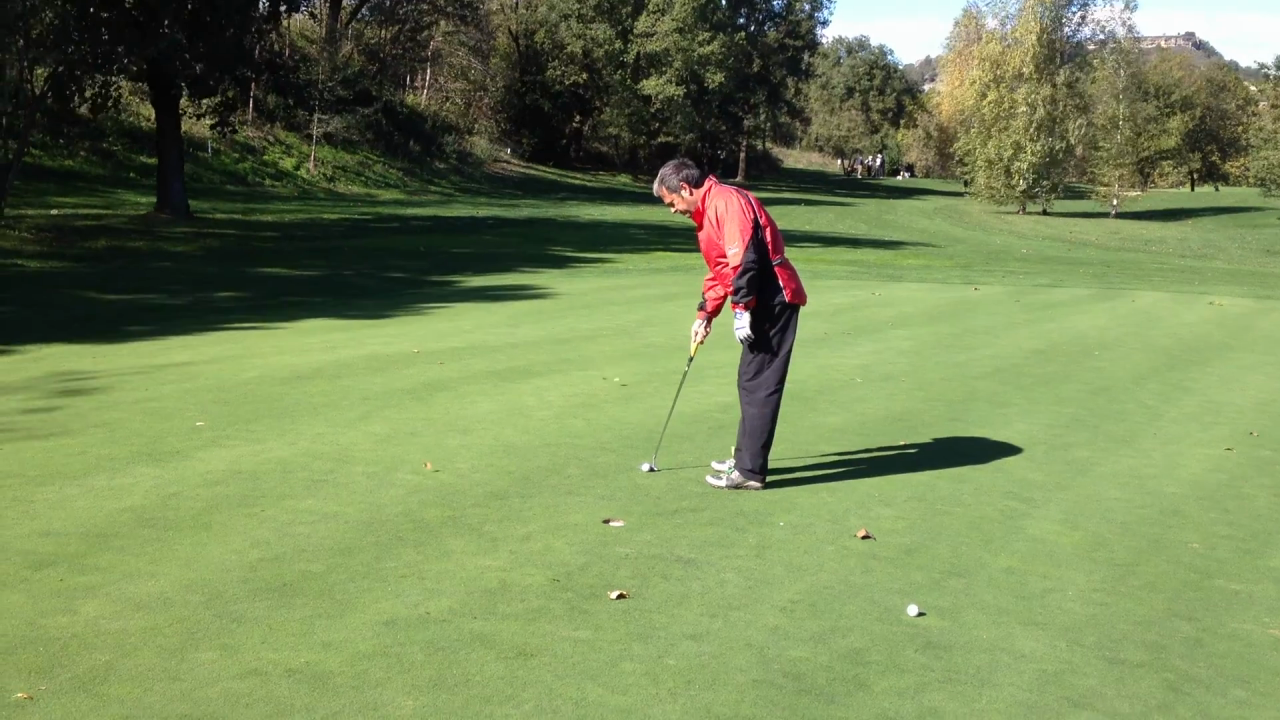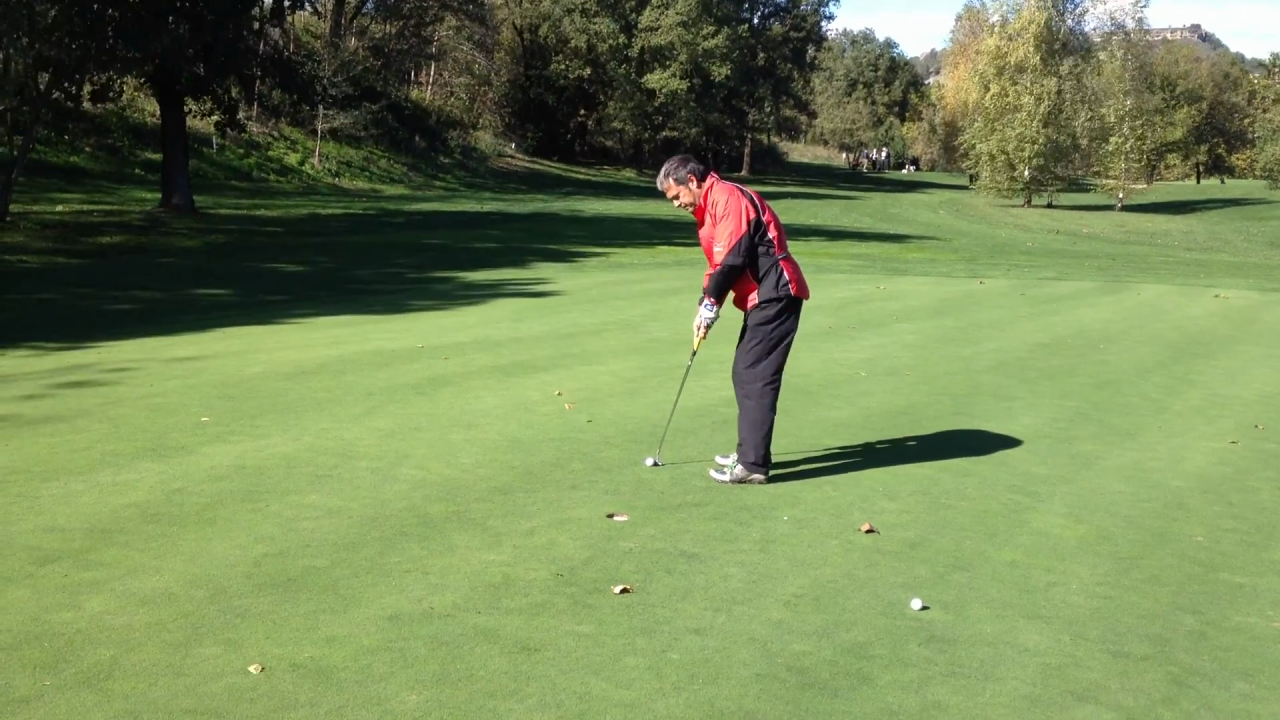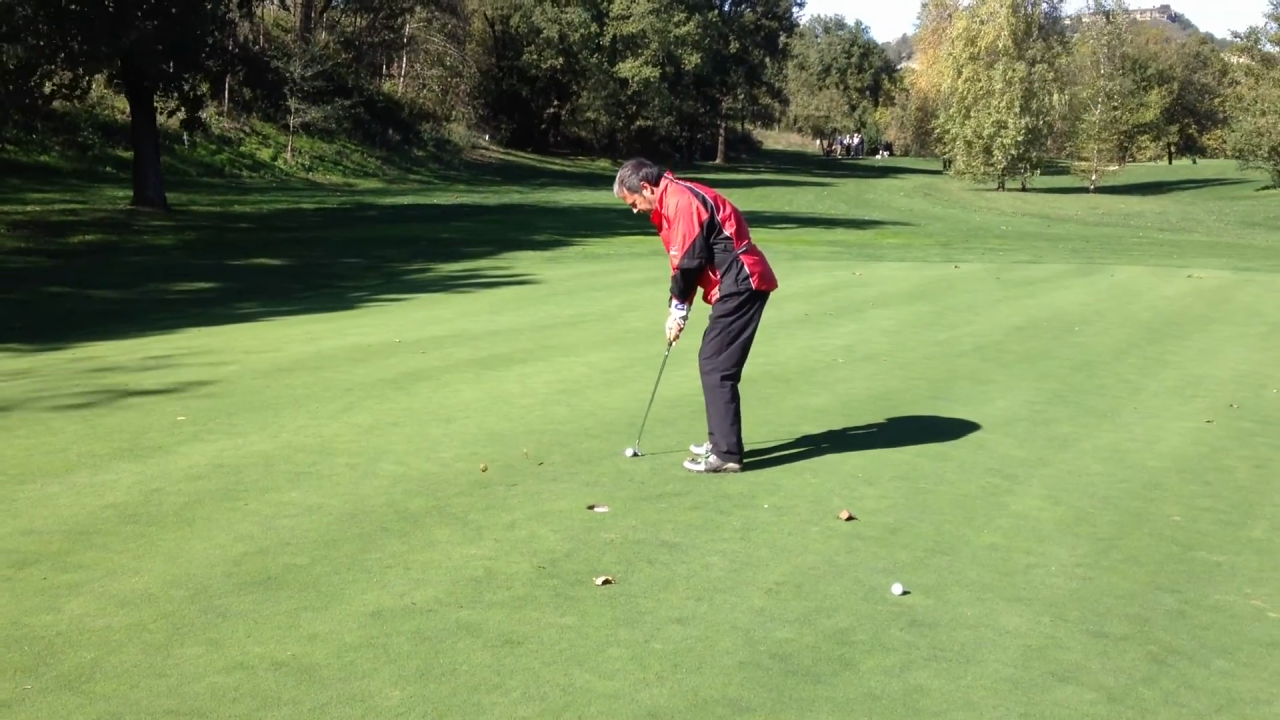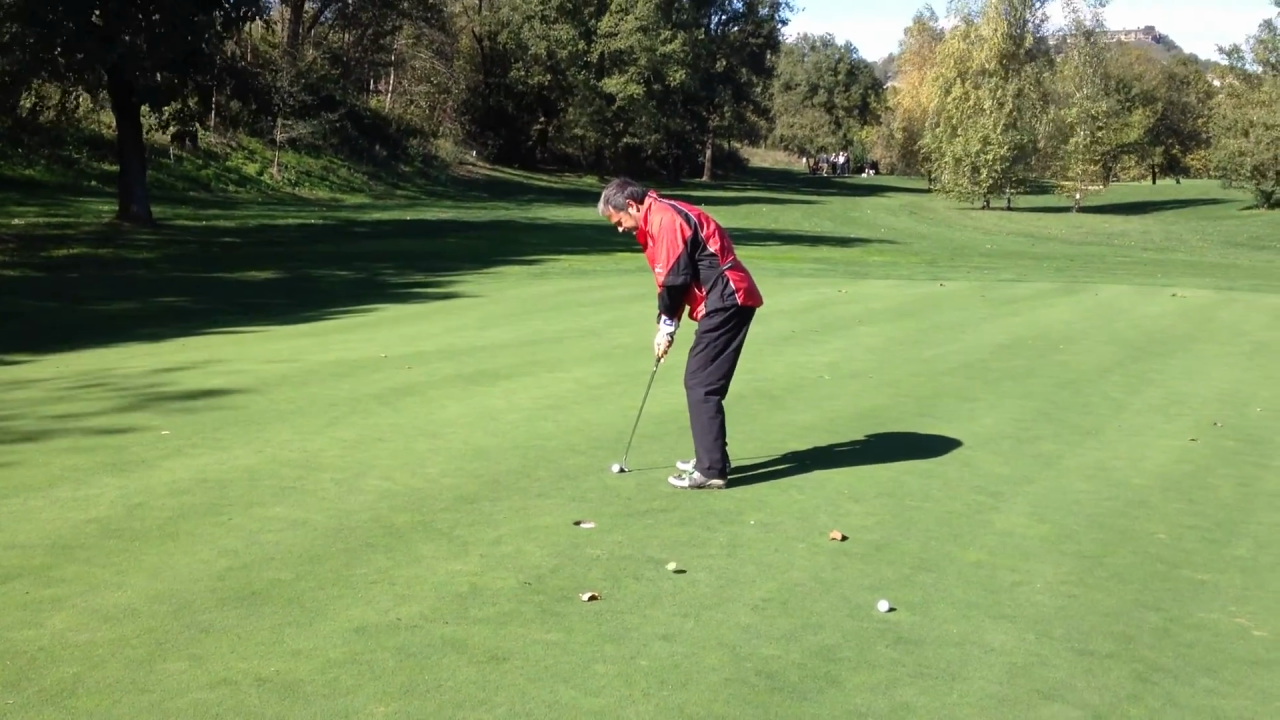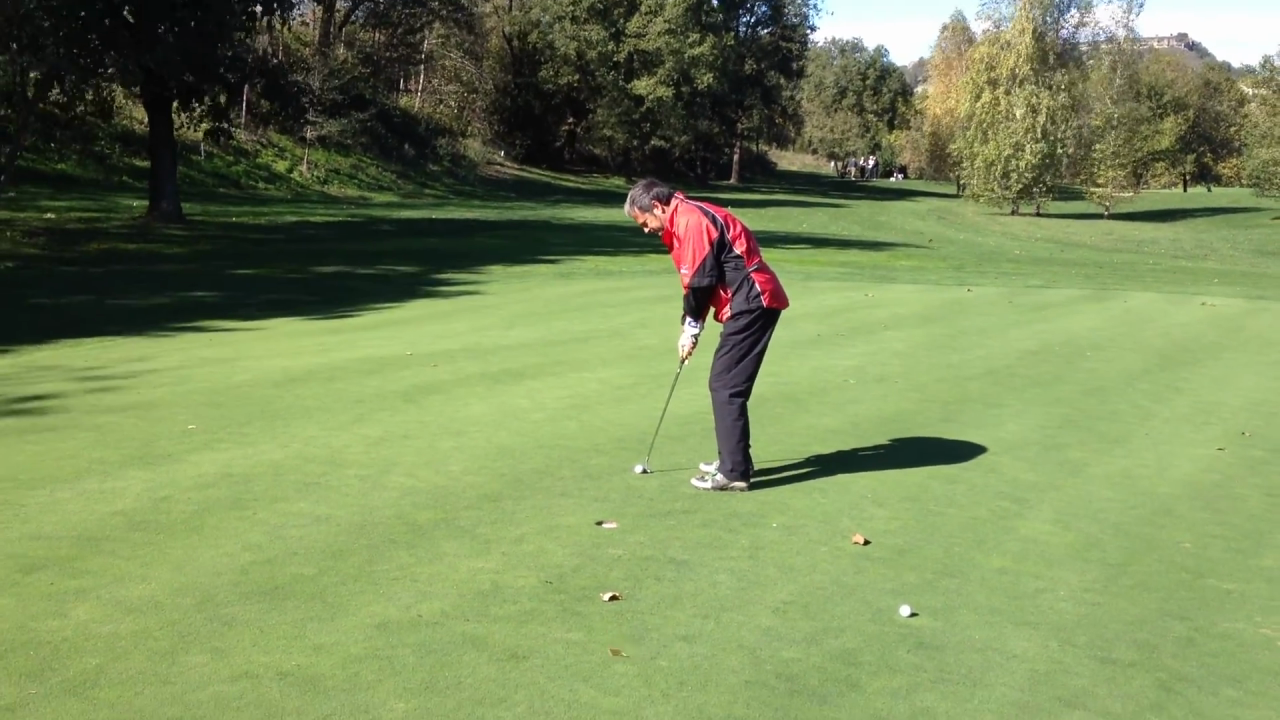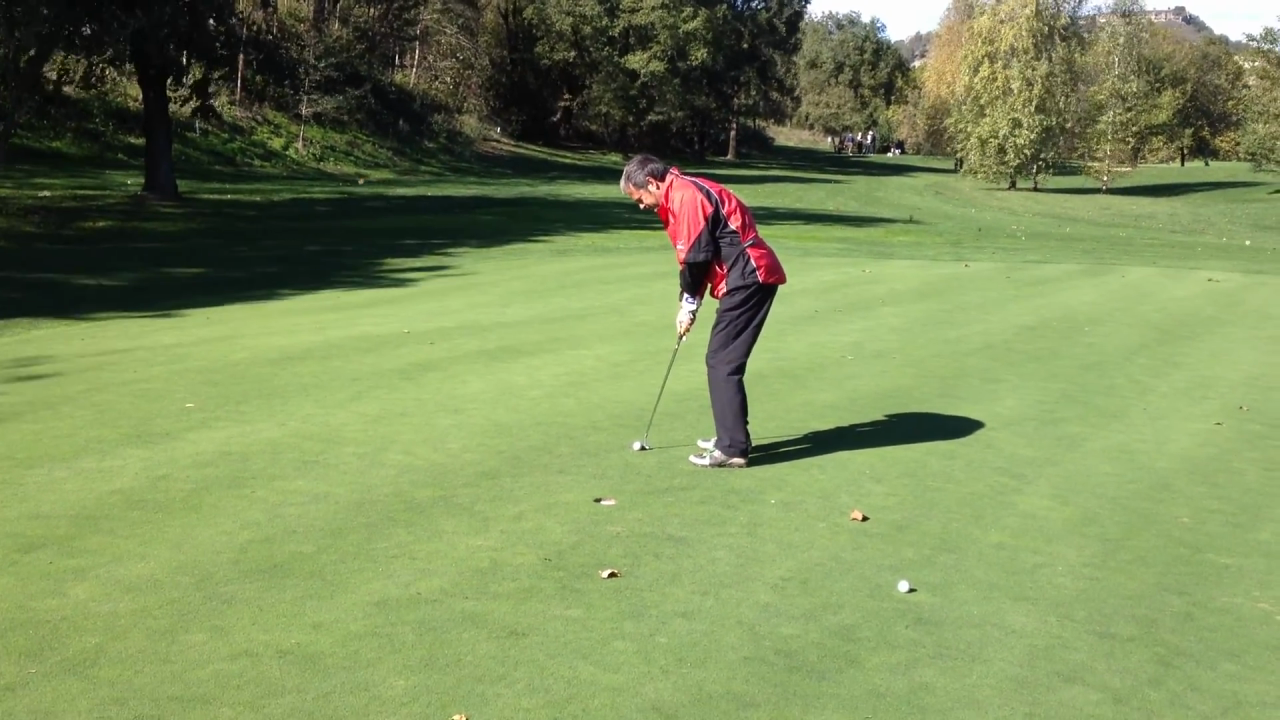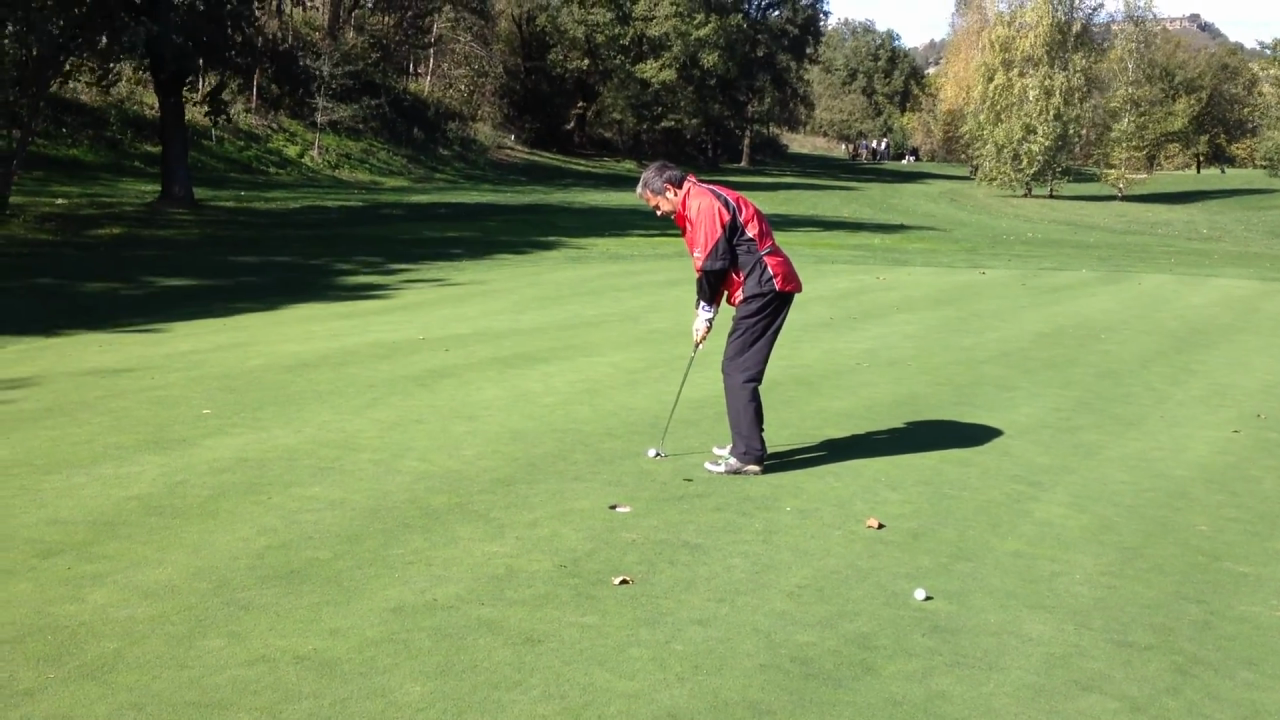
dt=0.7s
person 1, frame 1
left shoulder: (726, 200)
right shoulder: (706, 213)
left elbow: (745, 259)
right elbow: (719, 269)
left wrist: (741, 309)
right wrist: (705, 313)
left hip: (773, 299)
right hip: (764, 301)
left knee: (759, 383)
right knee: (751, 381)
left ankle: (750, 471)
right ankle: (747, 457)
person 1, frame 2
left shoulder: (727, 198)
right shoulder: (706, 209)
left elbow: (732, 259)
right elbow: (717, 263)
left wrist: (710, 301)
right wrist: (704, 307)
left hip: (775, 293)
right hip: (762, 296)
left knee: (755, 375)
right knee: (744, 373)
left ankle: (753, 464)
right ankle: (750, 451)
person 1, frame 3
left shoulder: (680, 201)
right shoulder: (671, 202)
left elbow: (689, 262)
right elbow: (683, 261)
left wrist: (678, 307)
right wrist: (676, 309)
left hip: (741, 283)
right hip: (738, 284)
left knee: (716, 366)
right knee: (713, 361)
left ankle: (726, 453)
right ankle: (723, 440)
person 1, frame 4
left shoulder: (664, 219)
right shoulder: (658, 218)
left elbow: (675, 279)
right elbow: (672, 278)
left wrist: (666, 325)
right wrist: (666, 325)
left hip: (727, 300)
right hip: (726, 300)
left knee: (700, 383)
right knee: (702, 380)
left ankle: (711, 469)
right ankle: (712, 457)
person 1, frame 5
left shoulder: (690, 219)
right shoulder: (685, 220)
left elbow: (701, 280)
right elbow: (698, 279)
left wrist: (690, 328)
right wrist: (691, 326)
left hip: (752, 302)
right hip: (752, 302)
left knee: (724, 385)
right knee: (727, 383)
left ankle: (733, 471)
right ankle: (734, 460)
person 1, frame 6
left shoulder: (685, 195)
right shoulder: (680, 195)
left elbow: (696, 256)
right elbow: (694, 255)
left wrist: (688, 304)
right wrist: (689, 303)
left hip: (748, 278)
right hip: (749, 277)
left knee: (721, 361)
right knee: (724, 359)
left ankle: (732, 448)
right ankle: (732, 436)
person 1, frame 7
left shoulder: (703, 203)
right shoulder: (697, 203)
left elbow: (713, 264)
right elbow: (710, 263)
left wrist: (705, 312)
right wrist: (705, 311)
left hip: (765, 286)
right hip: (765, 285)
left knee: (737, 369)
right knee: (741, 366)
left ankle: (747, 455)
right ankle: (747, 444)
